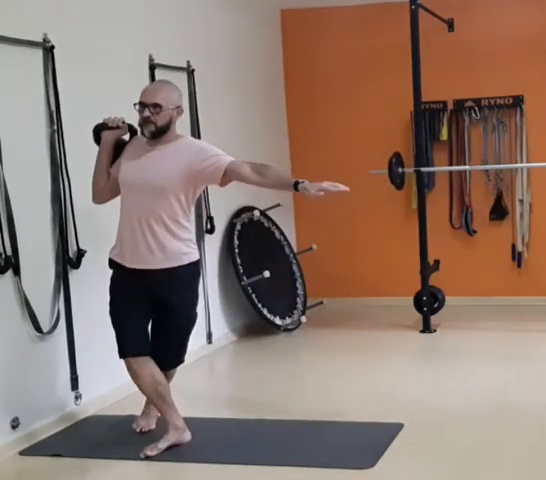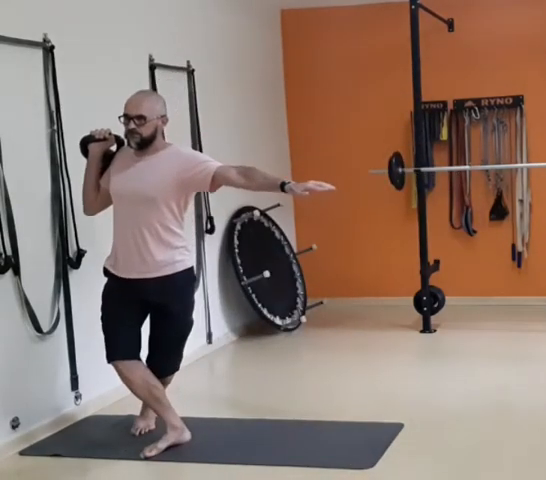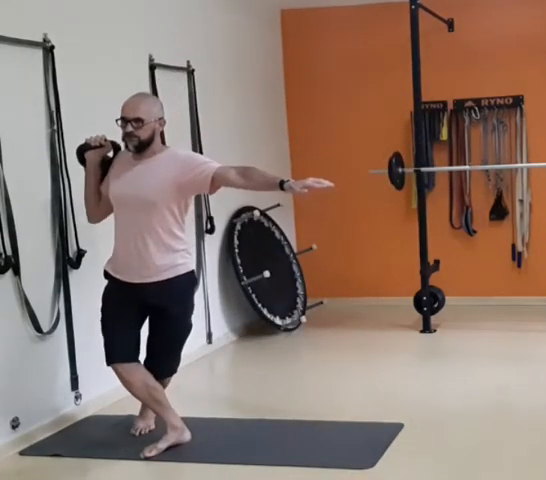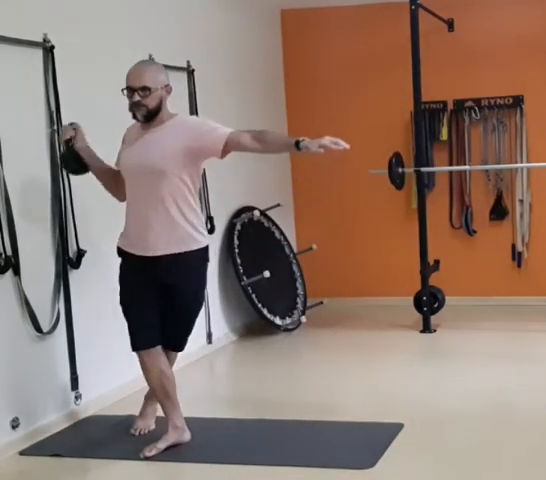
dt=0.4s
person 1, frame 1
left shoulder: (194, 152)
right shoulder: (132, 149)
left elbow: (249, 171)
right elbow: (99, 195)
left wrist: (300, 185)
right wrist: (106, 144)
left hip: (176, 269)
right hip: (127, 269)
left knee: (167, 355)
right knee: (134, 354)
left ankle: (154, 406)
right ankle: (176, 426)
person 1, frame 2
left shoulder: (182, 161)
right shoulder: (120, 159)
left elbow: (237, 174)
right elbow: (90, 206)
left wrist: (286, 186)
right wrist: (94, 157)
left hip: (170, 277)
right hip: (122, 278)
left knee: (163, 362)
right knee: (122, 358)
left ankle: (150, 408)
right ankle: (174, 426)
person 1, frame 3
left shoulder: (181, 163)
right shoulder: (119, 163)
left elbow: (236, 175)
right elbow: (94, 213)
left wrist: (286, 184)
right wrist: (92, 164)
left hip: (171, 280)
right hip: (122, 281)
left knee: (162, 364)
right knee: (121, 361)
left ankle: (150, 408)
right ankle: (174, 426)
person 1, frame 4
left shoulder: (191, 130)
right shoulder: (132, 135)
left elbow: (250, 139)
left wrist: (301, 143)
right wrist: (82, 150)
left hip: (184, 255)
right hip: (136, 257)
left knee: (171, 344)
right knee: (147, 345)
left ankle: (151, 403)
right ankle: (177, 426)
